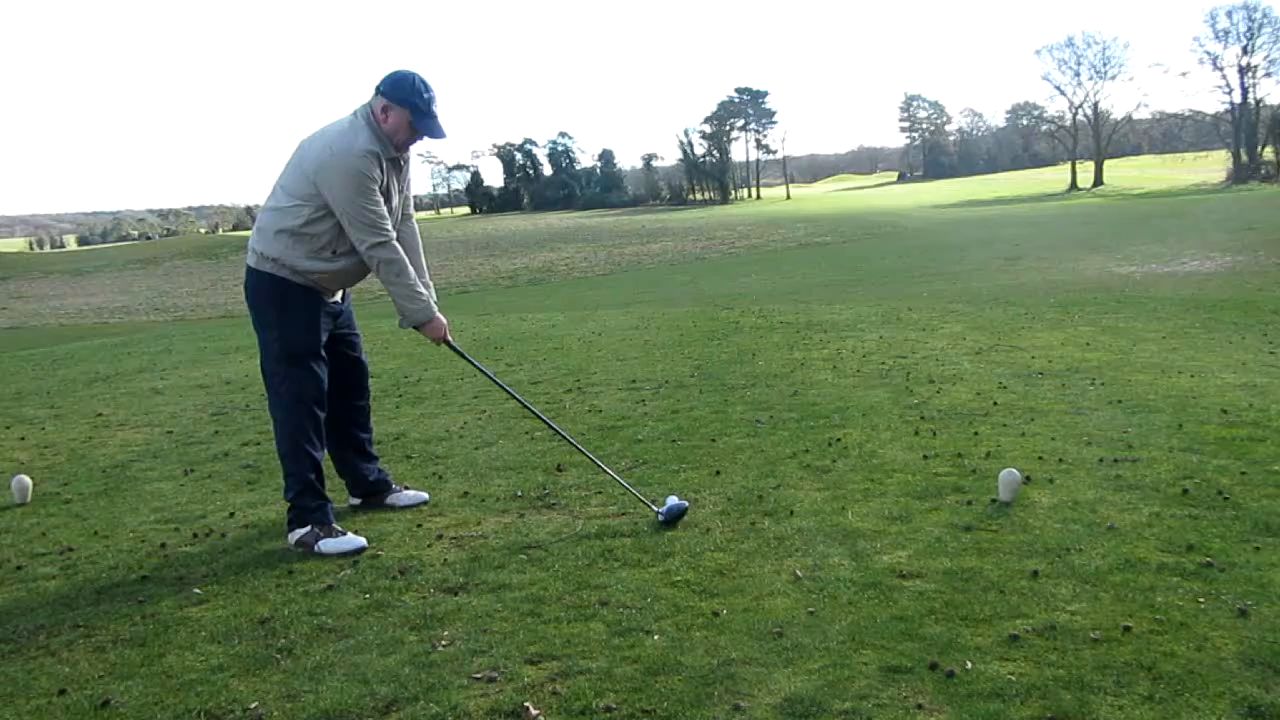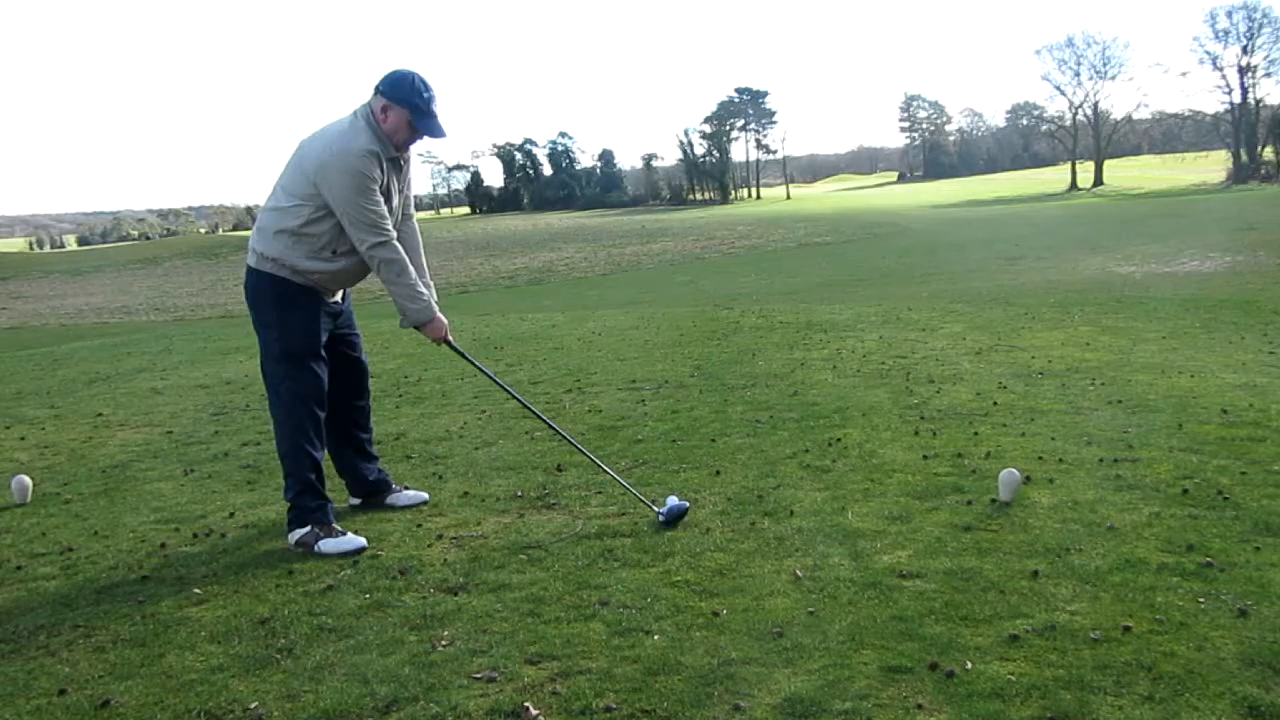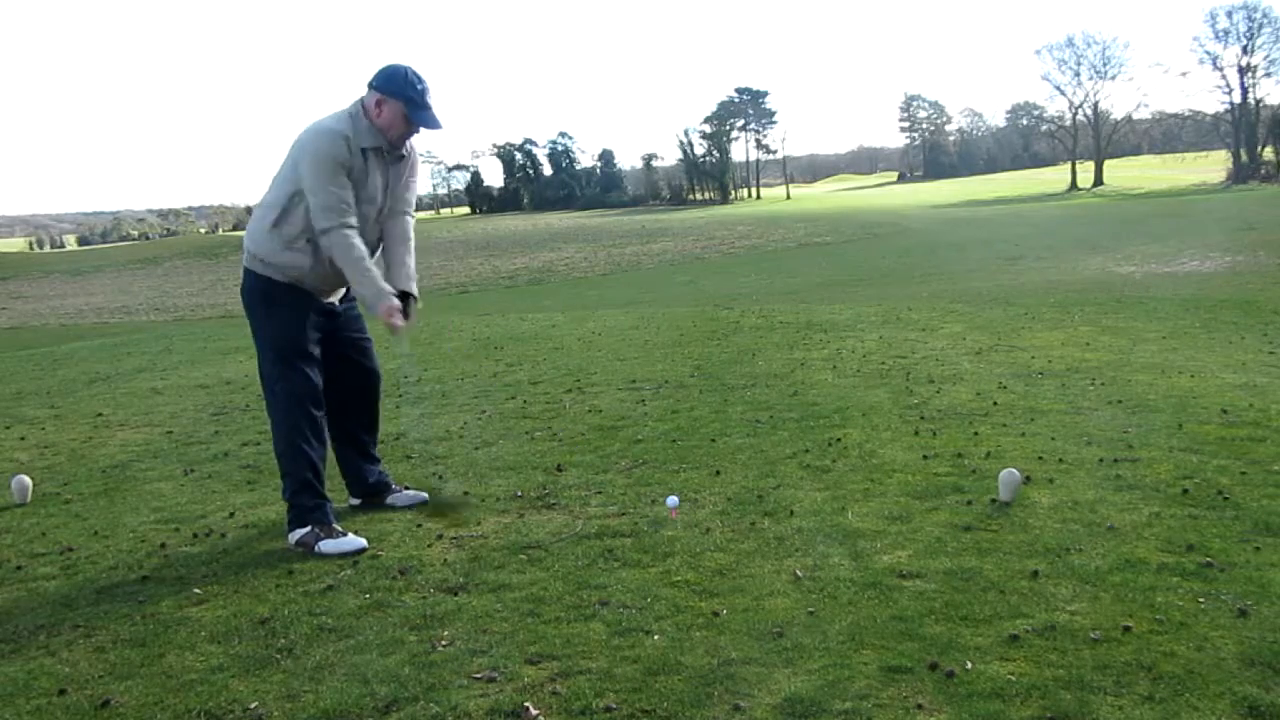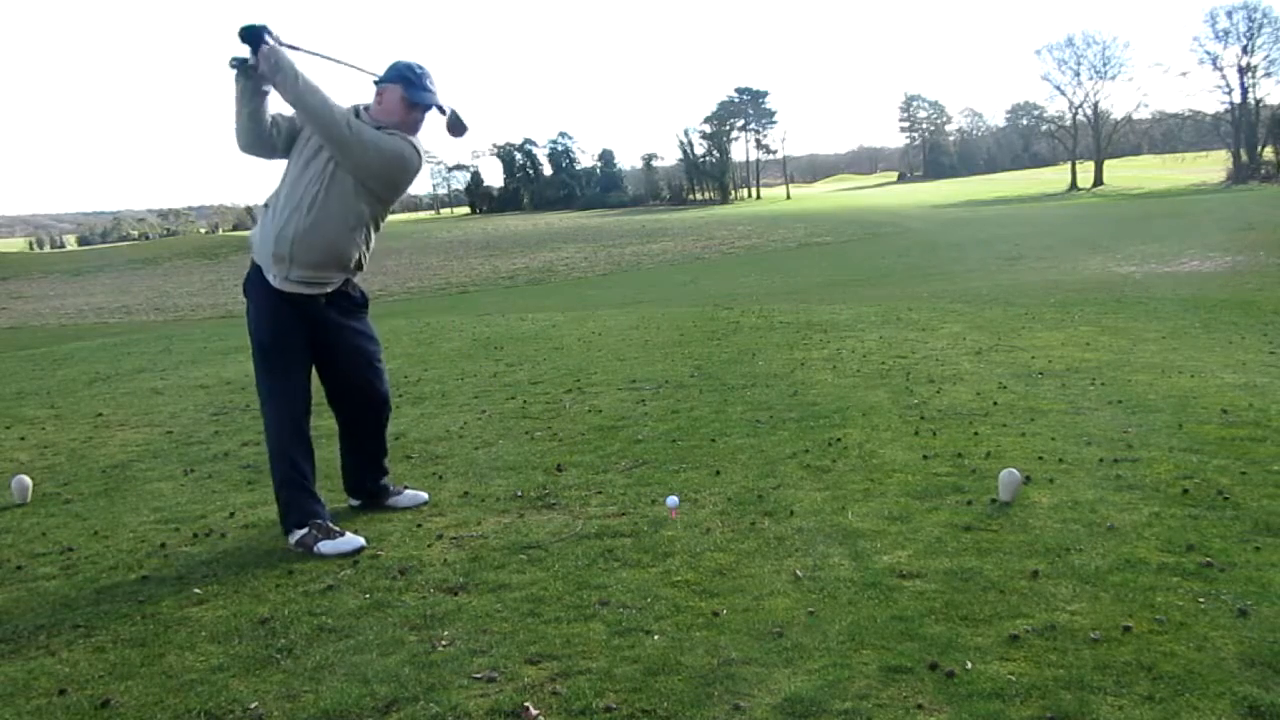
dt=0.4s
person 1, frame 1
left shoulder: (392, 150)
right shoulder: (349, 154)
left elbow: (403, 228)
right elbow: (379, 246)
left wrist: (425, 300)
right wrist: (421, 312)
left hip: (327, 284)
right hip: (284, 283)
left knee: (350, 384)
right knee: (301, 398)
left ankle: (368, 484)
right ankle: (308, 519)
person 1, frame 2
left shoulder: (392, 150)
right shoulder: (349, 154)
left elbow: (404, 228)
right elbow: (379, 246)
left wrist: (426, 299)
right wrist: (423, 313)
left hip: (327, 284)
right hip: (284, 283)
left knee: (350, 385)
right knee: (302, 398)
left ankle: (368, 483)
right ankle: (308, 520)
person 1, frame 3
left shoulder: (403, 157)
right shoulder: (328, 139)
left elbow: (397, 224)
right elbow: (337, 229)
left wrist: (402, 289)
right wrist: (376, 296)
left hip: (333, 289)
right hip: (277, 283)
left knee: (358, 382)
right knee: (298, 400)
left ankle: (369, 484)
right ankle: (308, 520)
person 1, frame 4
left shoulder: (403, 154)
right shoulder: (322, 120)
left elbow: (329, 124)
right elbow: (258, 141)
left wrist: (273, 61)
right wrist: (251, 78)
left hip: (335, 292)
right hip: (273, 281)
left knee: (368, 396)
right knee: (287, 406)
left ankle: (368, 486)
right ankle: (303, 521)
